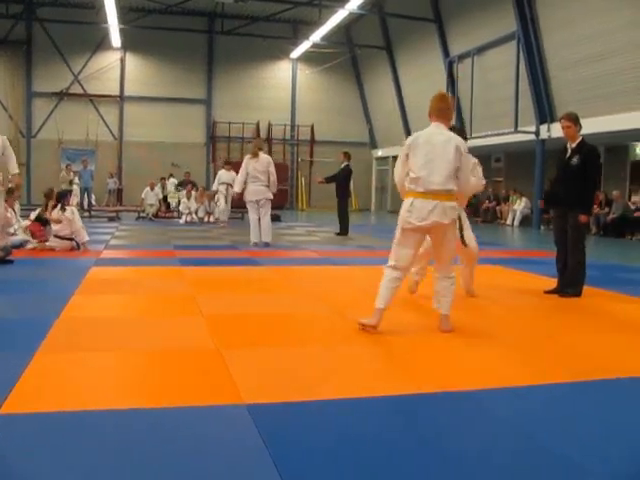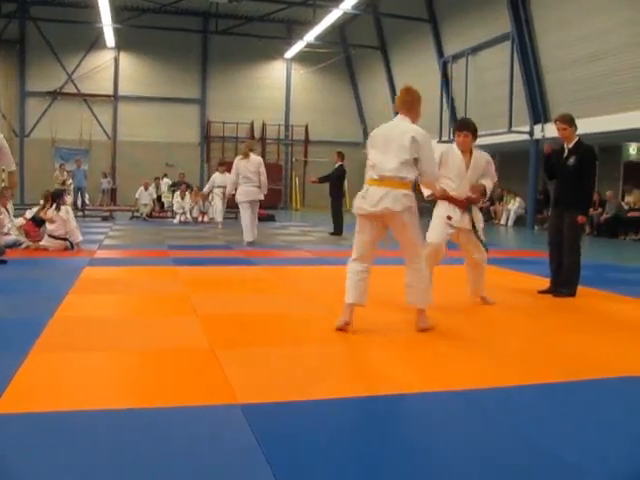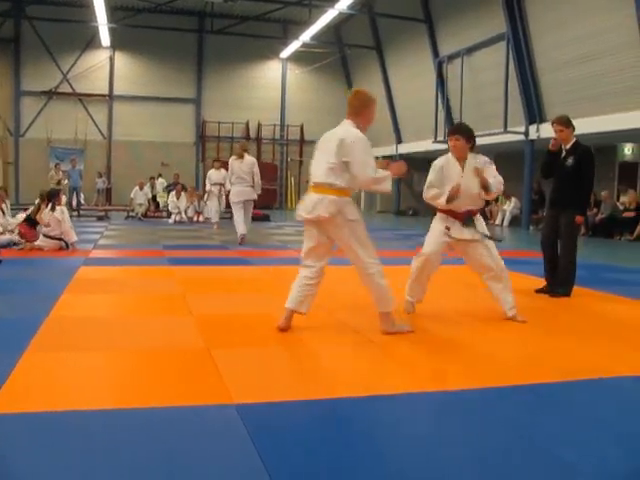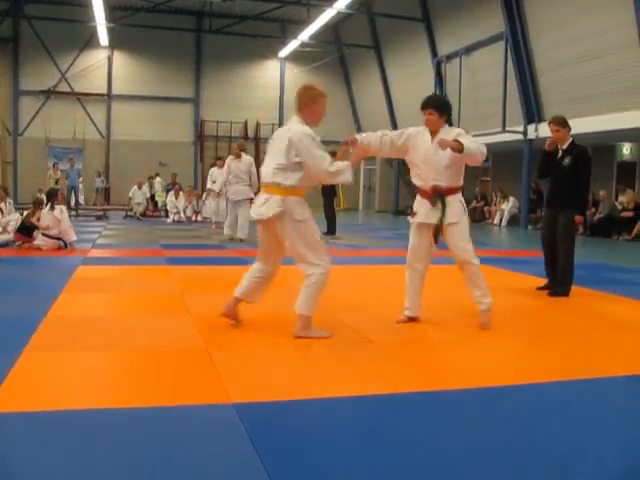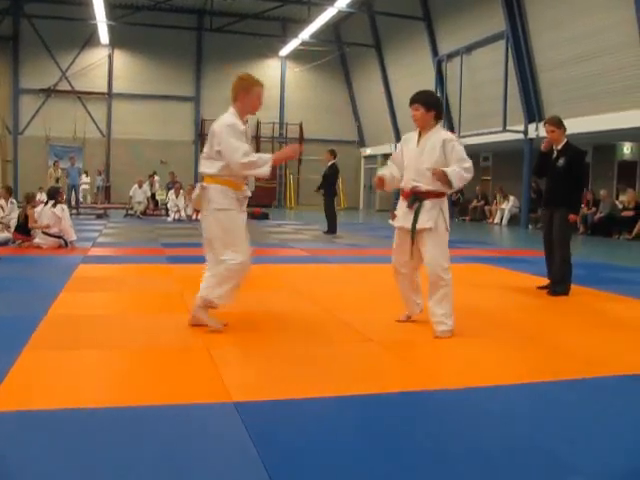
dt=0.3s
person 1, frame 1
left shoulder: (413, 140)
right shoulder: (458, 143)
left elbow: (399, 178)
right elbow: (464, 184)
right wrist: (452, 200)
left hip: (415, 207)
right hip: (444, 209)
left knee: (396, 265)
right knee: (445, 268)
left ankle: (377, 317)
right ankle: (444, 319)
person 1, frame 2
left shoulder: (377, 132)
right shoulder: (418, 135)
right elbow: (429, 176)
right wrist: (433, 185)
left hip: (370, 195)
right hip: (399, 198)
left knee: (360, 259)
right knee: (415, 258)
left ankle: (347, 315)
right ankle: (420, 316)
person 1, frame 3
left shoulder: (328, 136)
right shoulder: (355, 137)
right elbow: (366, 177)
right wrist: (392, 172)
left hip: (314, 201)
right hip: (336, 205)
left knee: (312, 265)
right knee: (368, 262)
left ankle: (287, 318)
person 1, frame 4
left shoulder: (283, 132)
right shoulder: (304, 134)
right elbow: (325, 172)
right wrist: (352, 163)
left hip: (270, 202)
right hip: (288, 205)
left knee: (266, 263)
right knee: (318, 264)
left ankle: (232, 305)
right ankle: (303, 325)
person 1, frame 5
left shoulder: (235, 124)
right shoulder: (227, 124)
right elbow: (241, 162)
left wrist: (273, 159)
right wrist: (280, 156)
left hip: (228, 195)
right hip: (219, 196)
left knee: (225, 258)
right knee: (235, 257)
left ankle: (201, 310)
right ankle: (202, 307)
person 2, frame 1
left shoulder: (472, 162)
left elbow: (479, 183)
left wrist: (469, 183)
left hip: (456, 212)
left knee: (471, 250)
right knee: (427, 247)
left ankle: (468, 286)
right ankle: (416, 277)
person 2, frame 2
left shoulder: (483, 158)
right shoulder: (444, 153)
left elbow: (489, 179)
left wrist: (482, 188)
left hip: (469, 212)
right hip: (446, 209)
left knee: (478, 257)
right knee: (434, 244)
left ankle: (477, 291)
person 2, frame 3
left shoulder: (482, 162)
right shoulder: (441, 164)
left elbow: (496, 188)
right elbow: (429, 193)
left wrist: (484, 182)
right wrist: (448, 195)
left hip: (472, 223)
right hip: (446, 221)
left knee: (495, 267)
right knee: (427, 256)
left ankle: (510, 311)
right ankle: (411, 298)
person 2, frame 4
left shoulder: (457, 135)
right shoulder: (413, 136)
left elbow: (479, 153)
right elbow: (384, 141)
left wrist: (458, 146)
right wrist: (358, 140)
left hip: (451, 204)
right hip: (424, 204)
left knee: (464, 255)
right knee: (416, 260)
left ankle: (483, 305)
right ankle: (413, 311)
person 2, frame 5
left shoulder: (446, 140)
right shoulder: (408, 140)
left elbow: (465, 169)
right elbow: (397, 167)
left wrist: (447, 175)
right wrist: (384, 177)
left hip: (433, 208)
right hip: (407, 207)
left knee: (437, 267)
right knee: (402, 265)
left ankle: (444, 323)
right ankle: (413, 309)
person 3, frame 1
left shoulder: (589, 151)
right shoulder: (564, 152)
left elbow: (592, 183)
left wrist: (586, 211)
right wrist: (547, 199)
left hip: (577, 208)
right hip: (560, 207)
left knee: (575, 248)
right knee: (561, 247)
left ankle: (574, 287)
right ankle: (562, 284)
person 3, frame 2
left shoulder: (586, 151)
right shoulder: (560, 151)
left elbow: (589, 183)
right elbow: (551, 176)
left wrist: (584, 211)
right wrist: (548, 156)
left hip: (575, 207)
right hip: (558, 205)
left knee: (570, 247)
right knee: (555, 245)
left ankle: (568, 287)
right ankle: (556, 284)
person 3, frame 3
left shoulder: (584, 152)
right shoulder: (557, 152)
left elbow: (587, 184)
right elbow: (545, 174)
left wrist: (582, 211)
right wrist: (551, 152)
left hip: (572, 207)
right hip: (554, 204)
left knee: (567, 247)
right knee: (547, 242)
left ankle: (564, 287)
right ankle: (551, 282)
person 3, frame 4
left shoulder: (580, 152)
right shoulder: (553, 151)
left elbow: (584, 184)
right elbow: (542, 174)
left wrist: (581, 211)
right wrist: (547, 152)
left hip: (569, 207)
right hip: (552, 204)
left knee: (565, 247)
right knee: (547, 243)
left ankle: (562, 286)
right ankle: (553, 281)
person 3, frame 5
left shoulder: (574, 152)
right shoulder: (549, 152)
left elbow: (579, 183)
right elbow: (538, 173)
left wrist: (575, 210)
right wrist: (543, 153)
left hip: (565, 206)
right hip: (549, 204)
left knee: (561, 244)
right knee: (549, 244)
left ankle: (562, 285)
right ankle: (554, 280)
